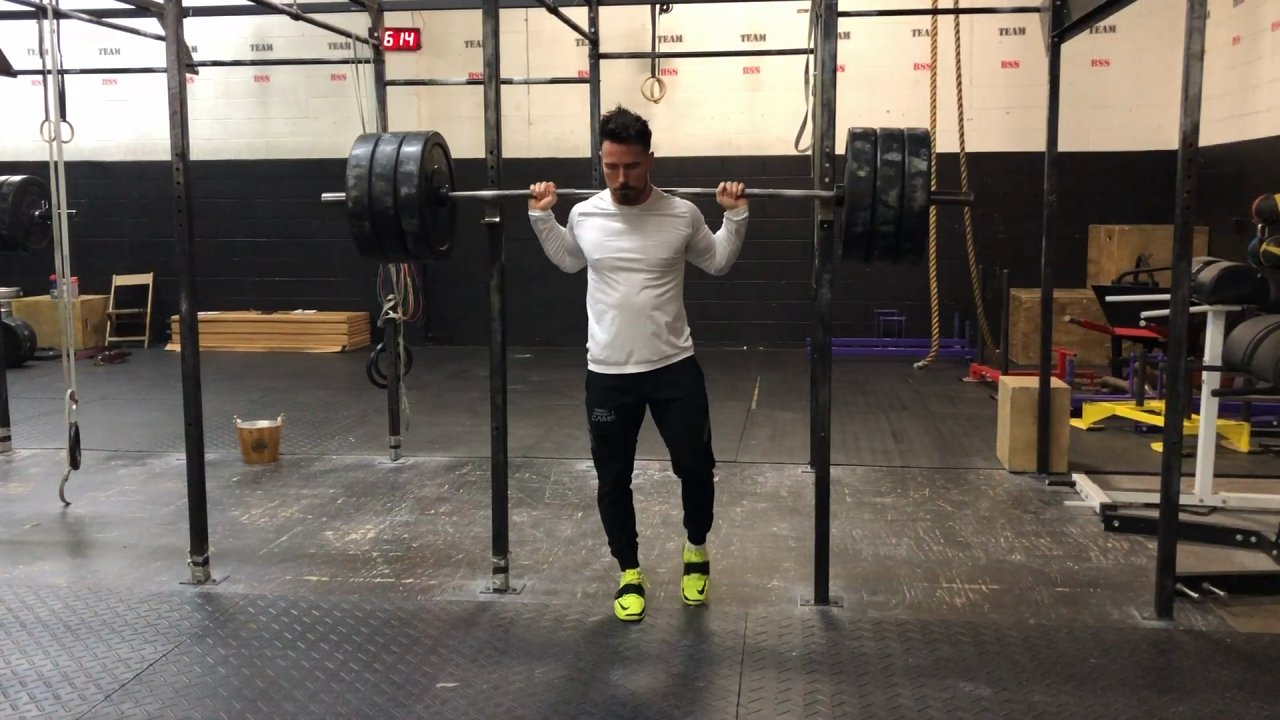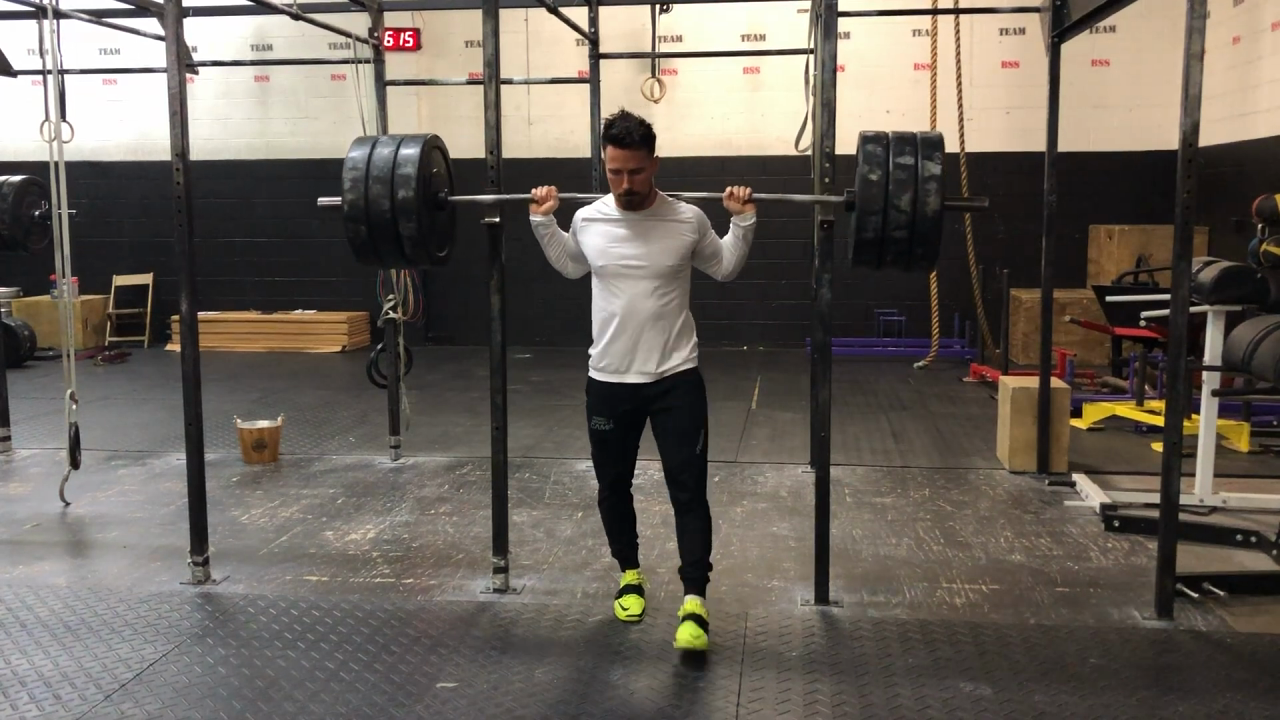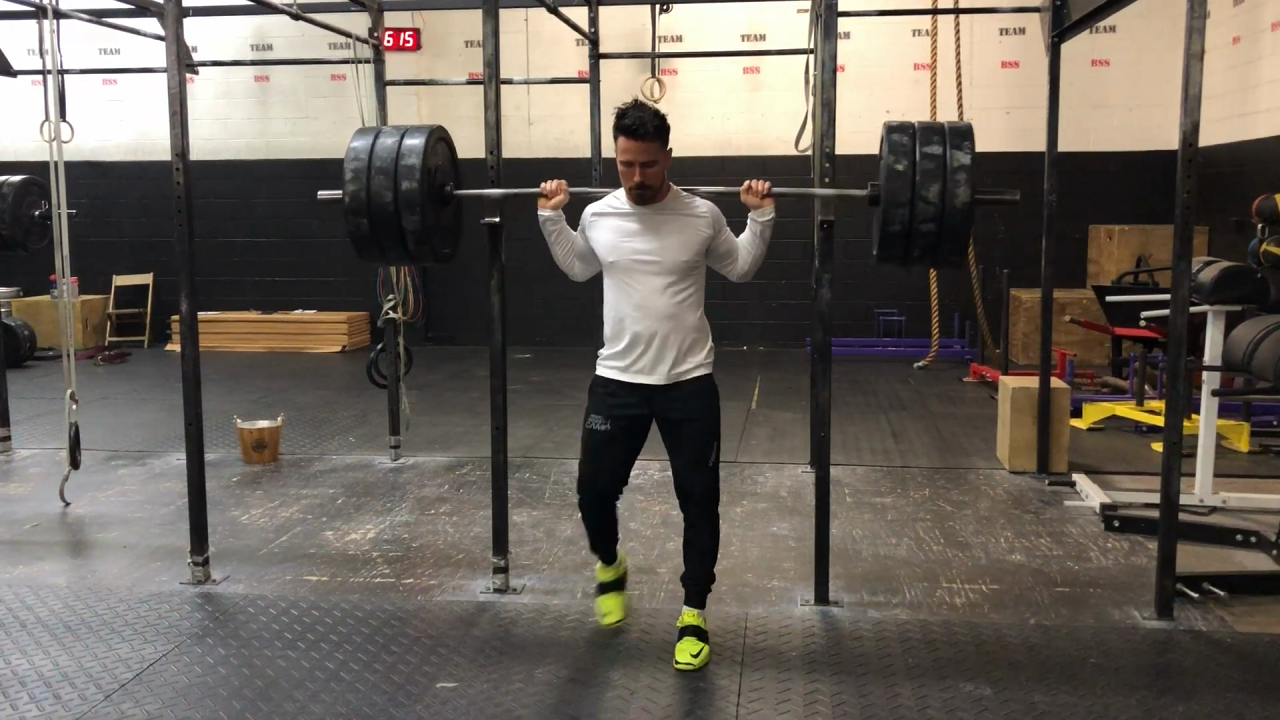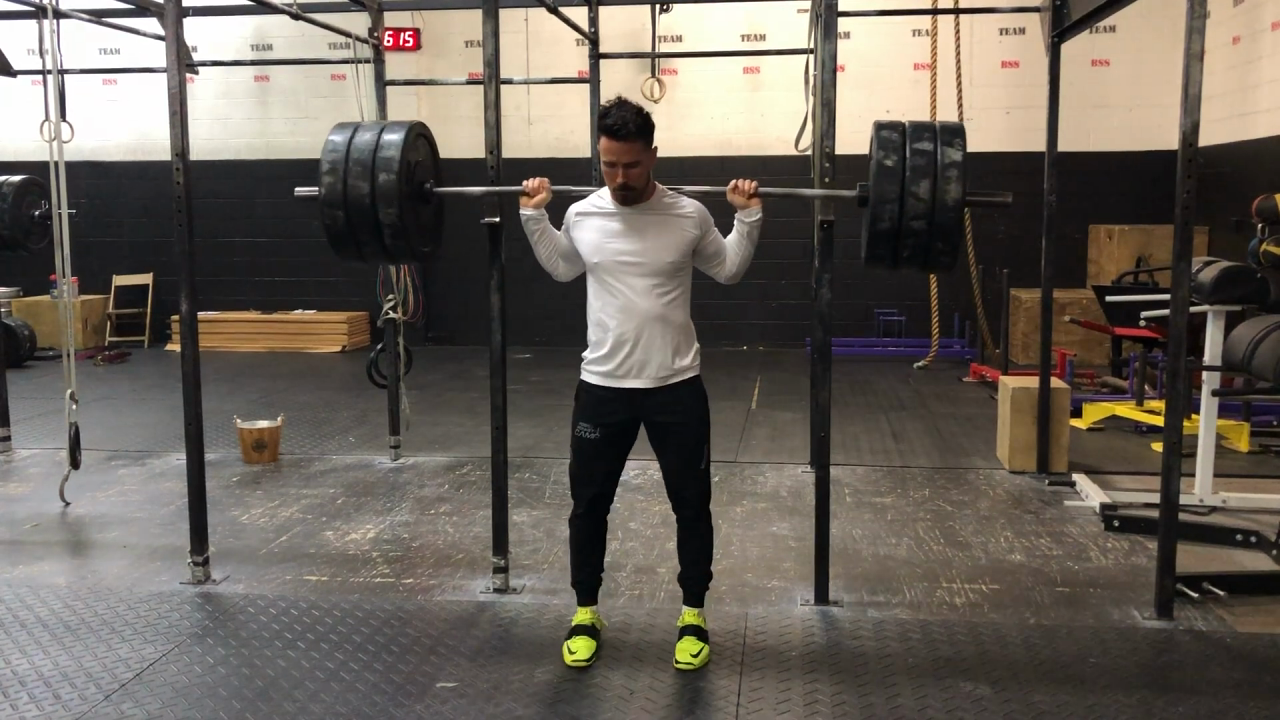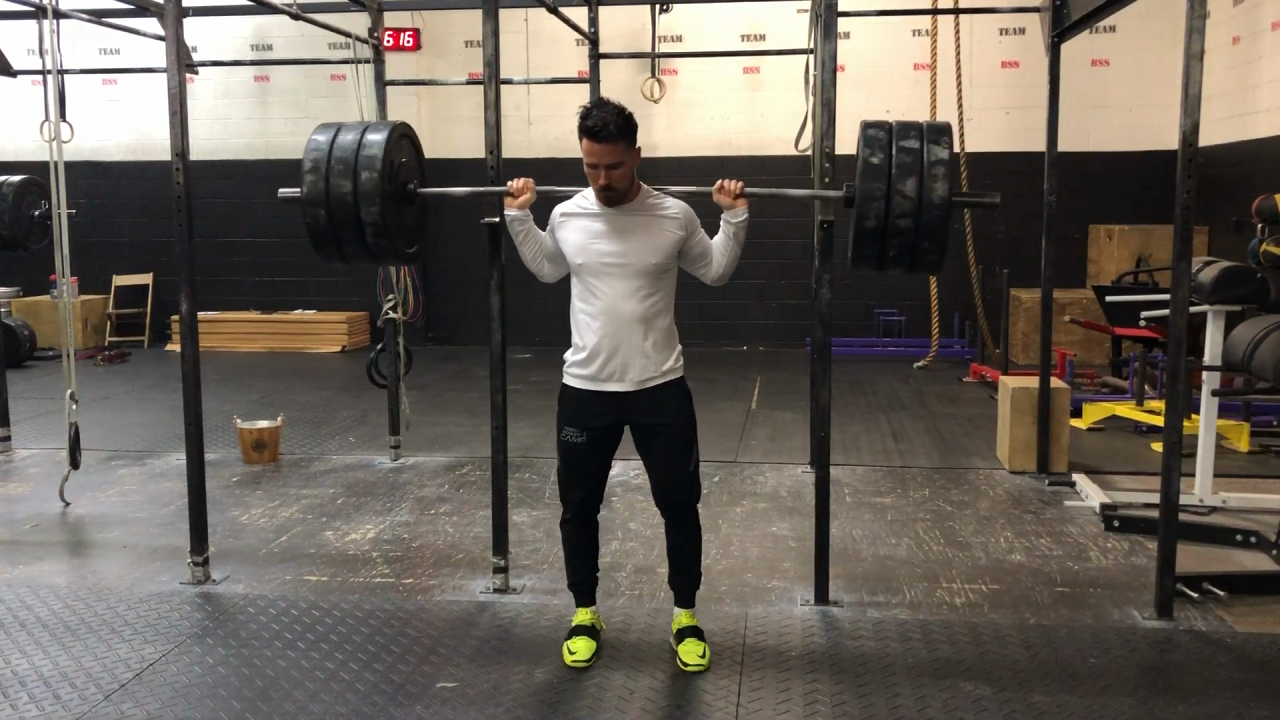
dt=0.4s
person 1, frame 1
left shoulder: (682, 215)
right shoulder: (583, 215)
left elbow: (719, 263)
right elbow: (568, 261)
left wrist: (736, 215)
right wrist: (541, 215)
left hip: (673, 366)
right hip: (607, 372)
left knee: (695, 466)
right knee: (613, 480)
left ankle: (695, 548)
right ankle: (630, 573)
person 1, frame 2
left shoulder: (688, 220)
right shoulder: (587, 219)
left elbow: (725, 268)
right elbow: (570, 266)
left wrist: (743, 220)
right wrist: (542, 220)
left hip: (676, 377)
right hip: (609, 379)
left knee: (688, 489)
right knee: (613, 486)
left ankle: (694, 604)
right ankle: (629, 574)
person 1, frame 3
left shoulder: (703, 215)
right shoulder: (597, 215)
left elbow: (740, 268)
right elbow: (577, 267)
left wrist: (760, 215)
right wrist: (551, 216)
left hip: (688, 381)
right hip: (617, 379)
left knee: (698, 501)
right knee: (595, 491)
left ankle: (694, 614)
right ankle: (610, 567)
person 1, frame 4
left shoulder: (689, 215)
right shoulder: (580, 214)
left elbow: (729, 270)
right elbow: (562, 268)
left wrist: (748, 216)
right wrist: (533, 215)
left hip: (675, 385)
right hip: (602, 385)
left knee: (691, 504)
right knee: (588, 504)
left ankle: (693, 615)
right ankle: (586, 613)
person 1, frame 5
left shoulder: (674, 216)
right shoulder: (565, 215)
left elbow: (715, 271)
right elbow: (547, 269)
left wrist: (734, 216)
right wrist: (518, 216)
left hip: (659, 388)
right hip: (585, 388)
left knee: (679, 502)
right knee: (578, 506)
left ankle: (686, 615)
right ankle: (585, 613)
